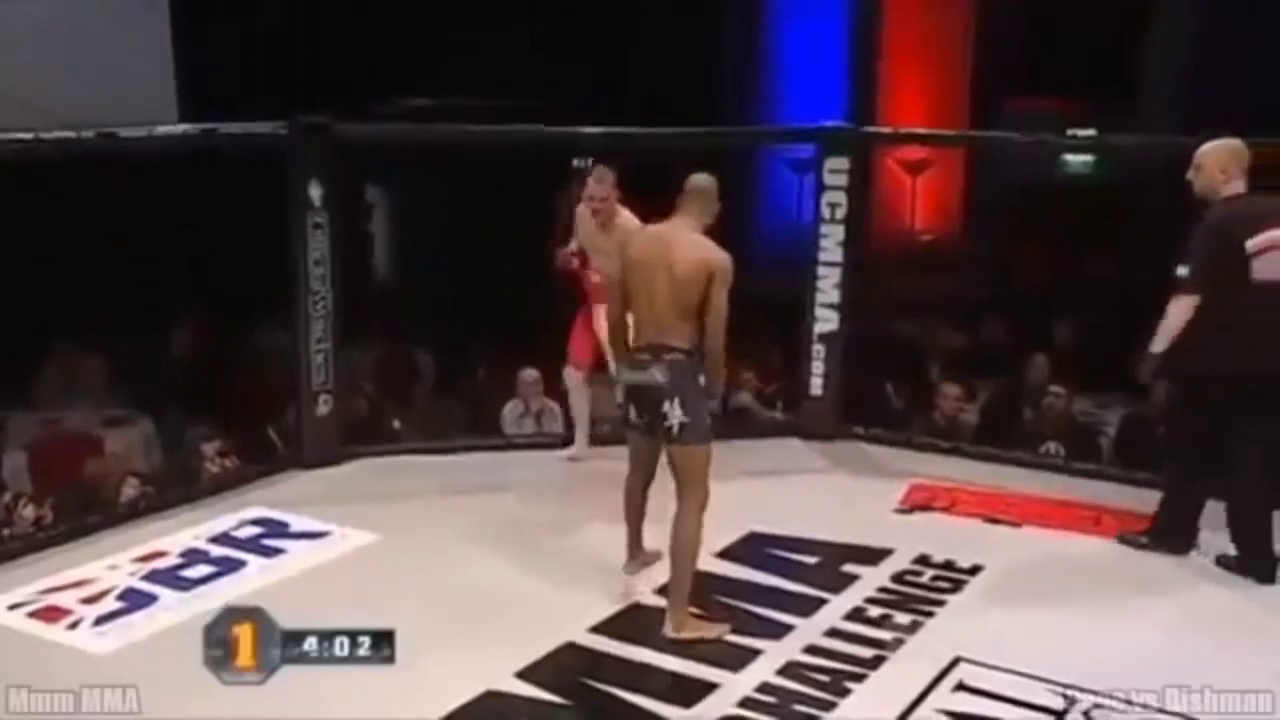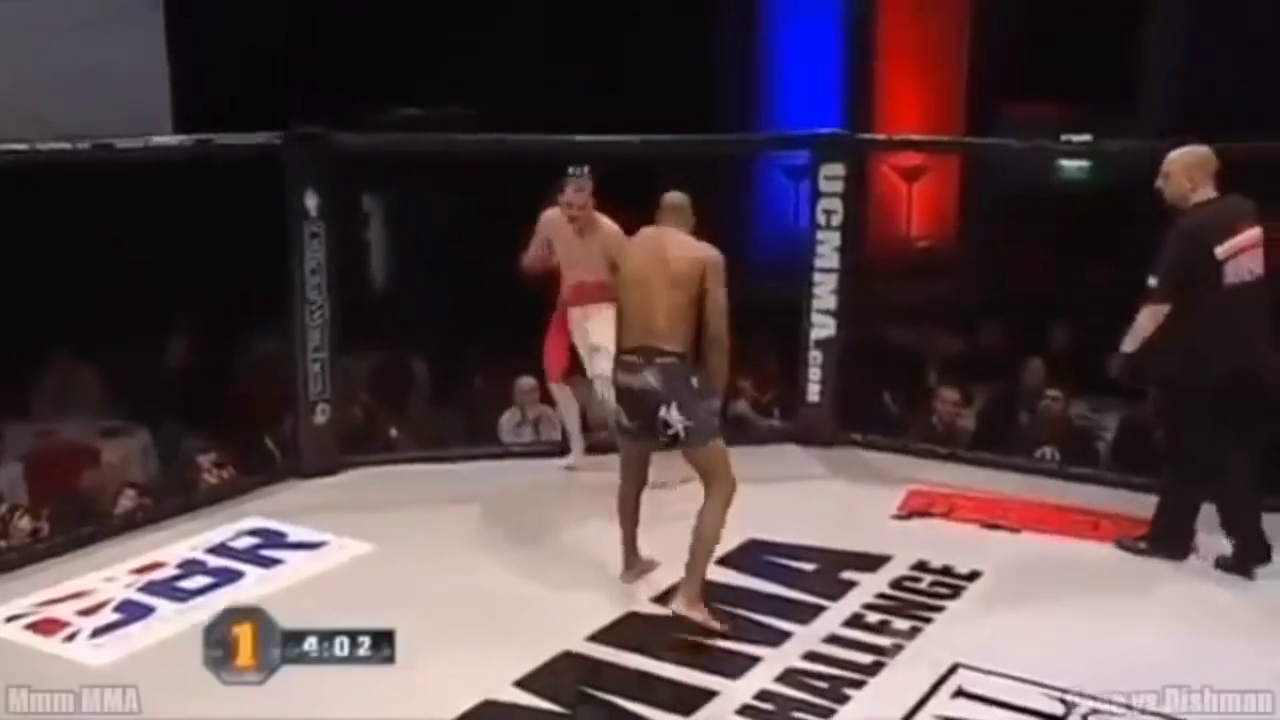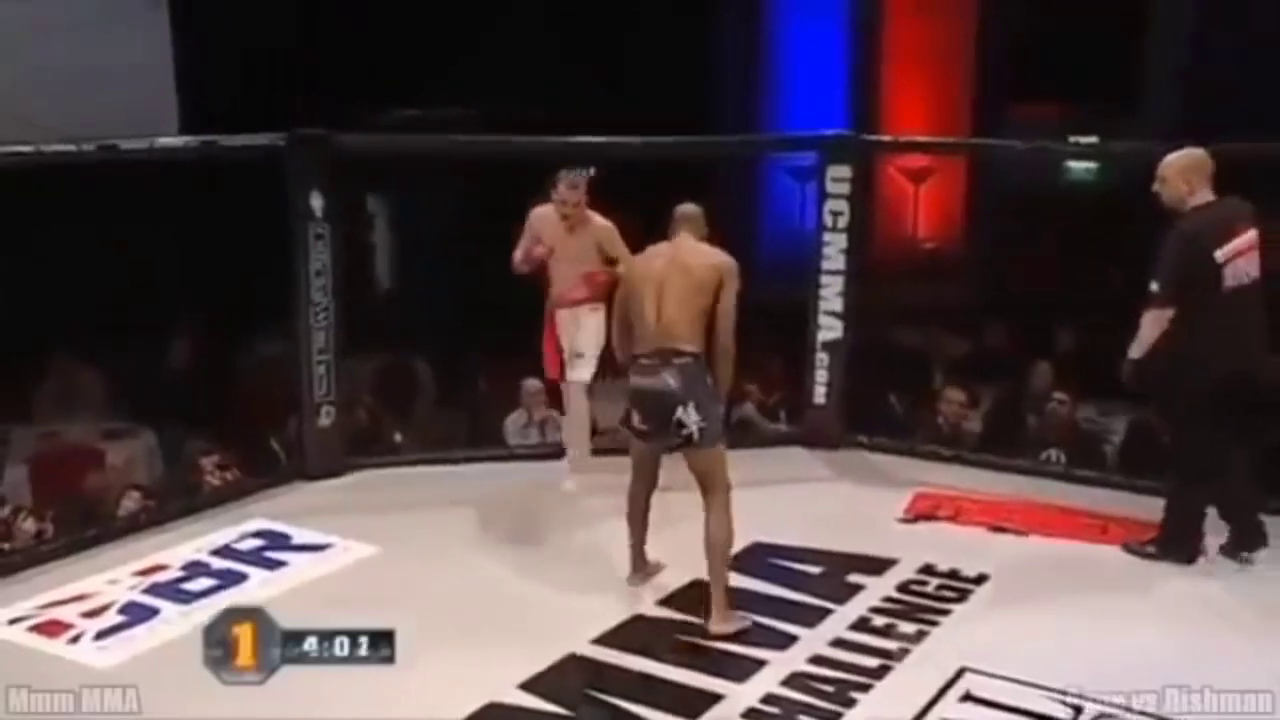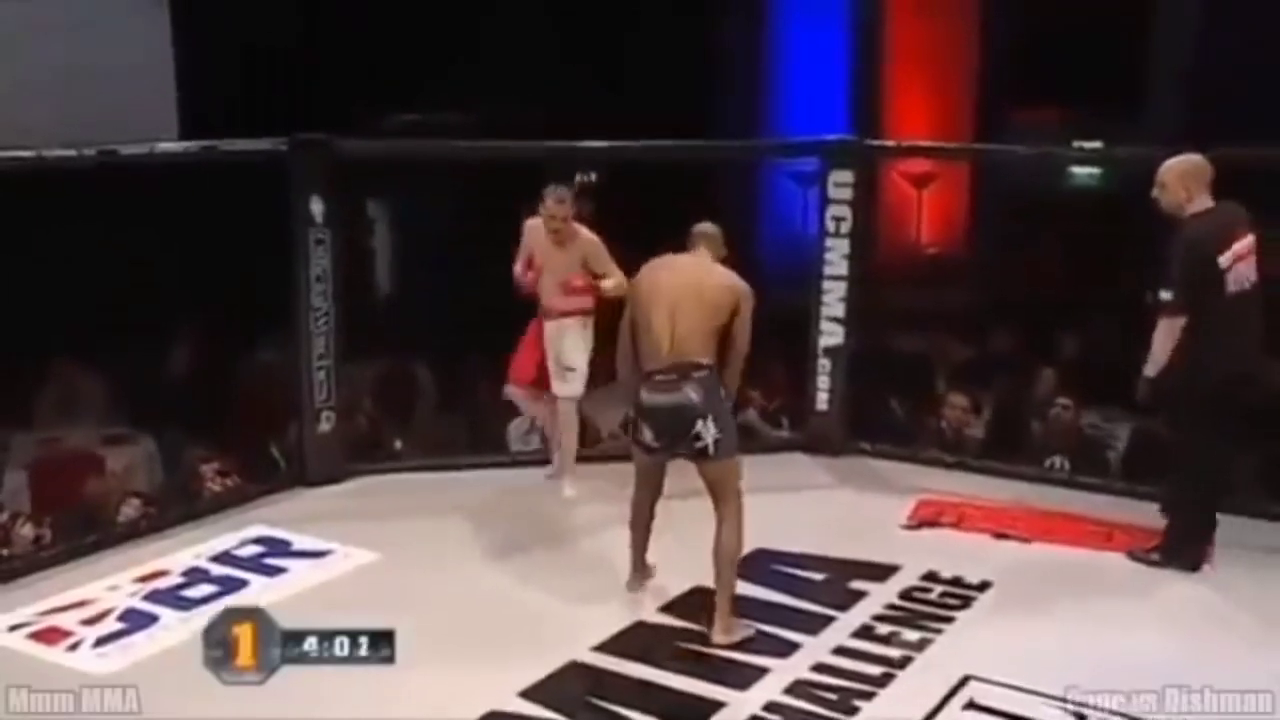
dt=0.2s
person 1, frame 1
left shoulder: (635, 241)
right shoulder: (714, 260)
left elbow: (617, 312)
right elbow: (713, 339)
right wrist: (713, 392)
left hip: (636, 368)
right hip: (677, 373)
left knee: (641, 469)
right knee: (693, 497)
left ankle: (635, 553)
right ankle: (678, 616)
person 1, frame 2
left shoulder: (629, 248)
right shoulder: (706, 257)
right elbow: (717, 335)
right wrist: (716, 392)
left hip: (628, 372)
right hip: (671, 374)
left knee: (632, 476)
right knee: (720, 484)
left ankle: (632, 562)
right ankle: (689, 594)
person 1, frame 3
left shoulder: (637, 262)
right shoulder: (722, 264)
left elbow: (619, 336)
right elbow: (723, 341)
right wrist: (719, 393)
left hip: (641, 377)
right hip: (685, 376)
left knee: (642, 480)
right knee: (716, 495)
left ankle: (639, 565)
right ankle: (720, 610)
person 1, frame 4
left shoulder: (648, 272)
right shoulder: (737, 287)
left elbow: (625, 346)
right elbow: (734, 362)
right wrist: (724, 401)
left hip: (652, 394)
right hip: (699, 390)
left knee: (646, 489)
right knee: (729, 506)
left ankle: (638, 570)
right ankle: (724, 621)
person 2, frame 1
left shoulder: (1218, 224)
left elbow: (1189, 296)
left wrist: (1156, 351)
left hip: (1218, 359)
left knee: (1195, 450)
left ankle: (1172, 531)
person 2, frame 2
left shoulder: (1189, 231)
right shoulder: (1246, 212)
left elbow: (1159, 303)
left wrist: (1126, 350)
left hip: (1200, 361)
right hip: (1249, 355)
left knee: (1191, 452)
right knee: (1239, 451)
left ankle: (1170, 537)
right ankle: (1248, 543)
person 2, frame 3
left shoulder: (1187, 235)
right shoulder: (1241, 213)
left elbow: (1162, 309)
left wrist: (1134, 356)
left hip: (1199, 361)
right hip: (1242, 353)
left knee: (1193, 450)
right knee: (1231, 444)
left ankle: (1179, 539)
right ankle: (1244, 530)
person 2, frame 4
left shoulder: (1190, 242)
right shoulder: (1237, 217)
left elbow: (1174, 318)
left wrist: (1150, 373)
left hip: (1203, 365)
right hip: (1239, 358)
left knee: (1195, 453)
right knee: (1217, 447)
left ankle: (1183, 546)
right ankle: (1194, 526)
person 3, frame 1
left shoulder: (629, 226)
right shoulder: (581, 213)
left wrist: (609, 283)
right wrist: (568, 255)
right hip: (593, 303)
right knee: (573, 372)
right ankle: (581, 442)
person 3, frame 2
left shoulder: (609, 232)
right shoulder: (548, 220)
right elbow: (527, 264)
left wrist: (605, 286)
right wrist: (538, 262)
left hip: (598, 309)
right hip: (566, 309)
left knee: (602, 382)
right knee: (556, 381)
right ankle: (577, 448)
person 3, frame 3
left shoulder: (601, 228)
right shoulder: (538, 217)
left elbow: (630, 265)
right elbow: (518, 263)
left wrist: (609, 275)
right wrist: (532, 257)
left hip: (587, 310)
right hip: (556, 308)
left knee: (576, 386)
right knee: (566, 385)
left ankle: (575, 463)
right ankle: (581, 450)
person 3, frame 4
left shoulder: (587, 241)
right shoulder: (531, 229)
left elbow: (621, 284)
right elbow: (520, 266)
left wrist: (591, 287)
right wrist: (523, 278)
left hip: (575, 322)
right hip: (545, 318)
left knee: (565, 400)
left ankle: (568, 473)
right ankle: (560, 446)
